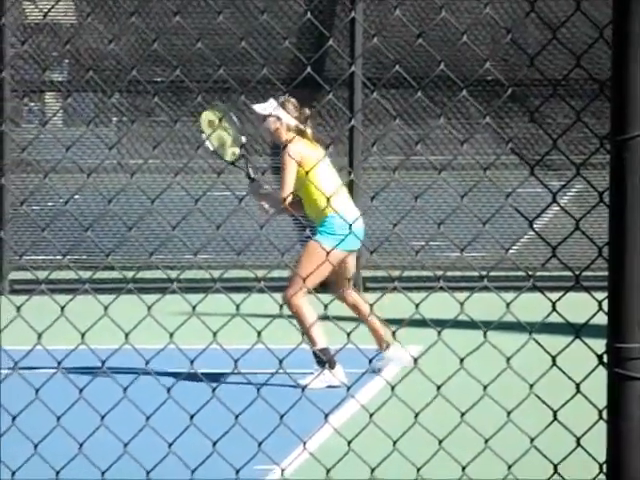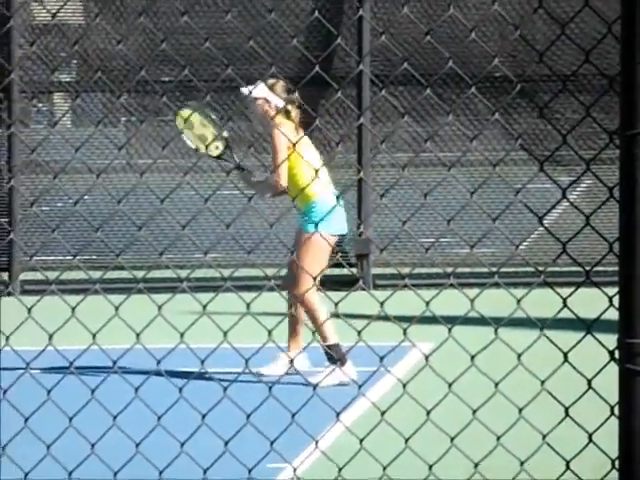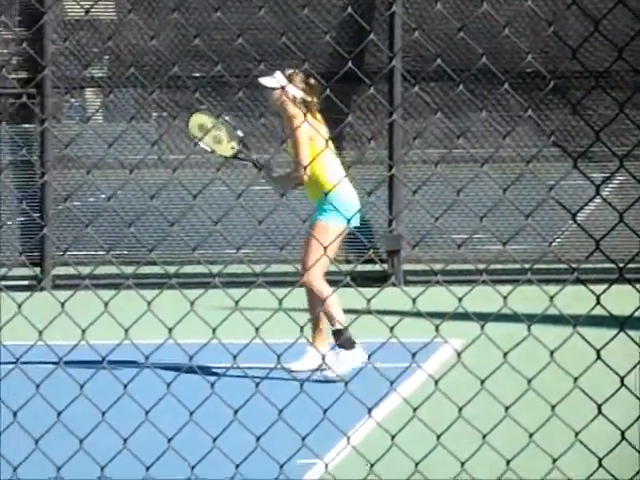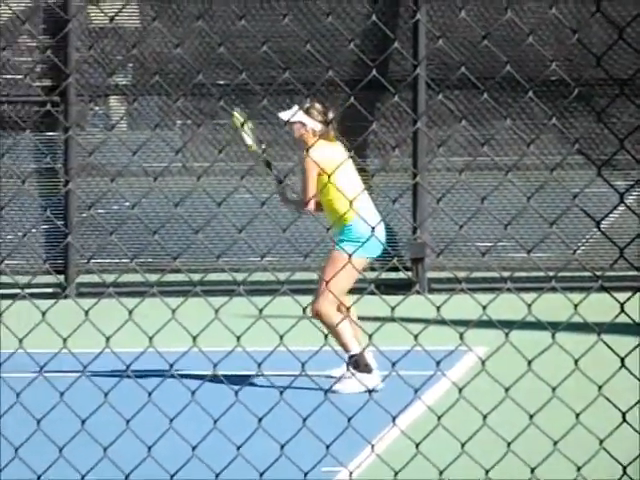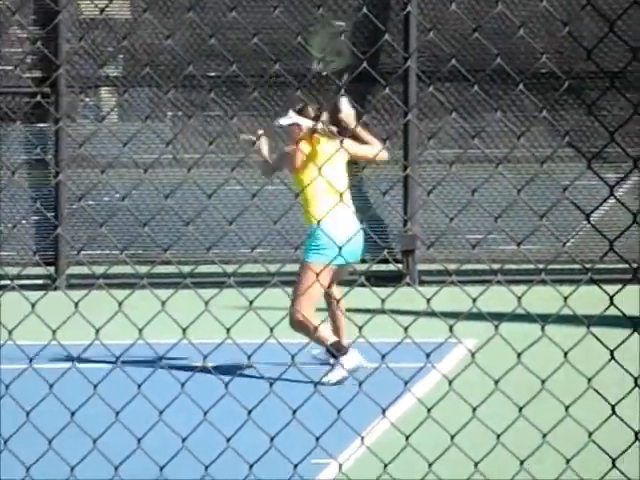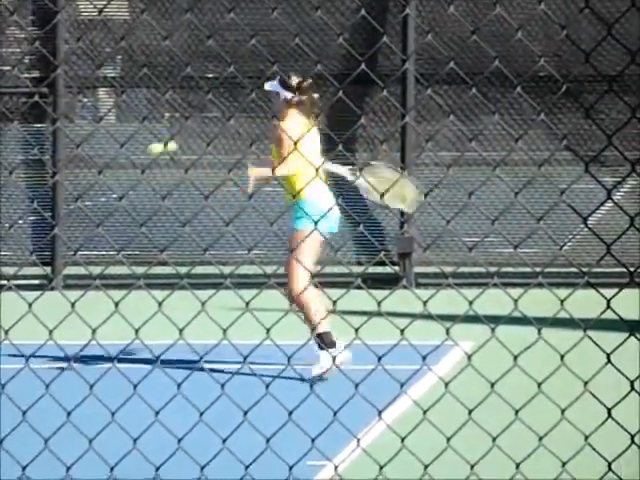
dt=0.3s
person 1, frame 1
left shoulder: (291, 148)
right shoulder: (303, 145)
left elbow: (285, 199)
left wrist: (261, 195)
right wrist: (272, 202)
left hip: (335, 225)
right hip: (348, 222)
left knee: (295, 294)
right knee: (345, 292)
left ankle: (330, 367)
right ankle: (392, 348)
person 1, frame 2
left shoulder: (280, 130)
right shoulder: (288, 128)
left elbow: (280, 182)
left wrist: (254, 183)
right wrist: (261, 186)
left hip: (321, 211)
right hip: (321, 210)
left knee: (304, 288)
right knee: (293, 282)
left ankle: (341, 364)
right ankle: (294, 356)
person 1, frame 3
left shoulder: (299, 123)
right shoulder: (307, 119)
left elbow: (302, 174)
left wrist: (276, 180)
right wrist: (283, 180)
left hip: (336, 202)
right hip: (334, 202)
left knee: (311, 276)
right knee: (312, 277)
left ankle: (348, 347)
right ankle: (320, 349)
person 1, frame 4
left shoulder: (312, 155)
right shoulder: (332, 146)
left elbow: (309, 205)
left wrist: (288, 201)
right wrist: (313, 200)
left hip: (357, 231)
right hip: (367, 226)
left knee: (322, 306)
right knee: (336, 295)
left ankle: (365, 372)
right ankle: (360, 358)
person 1, frame 5
left shoulder: (293, 152)
right shoulder: (339, 144)
left elbow: (269, 168)
right elbow: (380, 154)
left wrist: (262, 147)
right wrist: (355, 125)
left hip: (326, 236)
right hip: (352, 234)
left knee: (299, 317)
right knee: (327, 283)
left ankle: (342, 354)
right ankle: (341, 347)
person 1, frame 6
left shoulder: (283, 127)
right shoulder: (308, 127)
left elbow: (294, 167)
left wrist: (261, 173)
left hip: (310, 210)
right hip: (325, 209)
left knee: (297, 288)
right knee: (302, 284)
left ankle: (329, 349)
right ankle: (330, 346)
